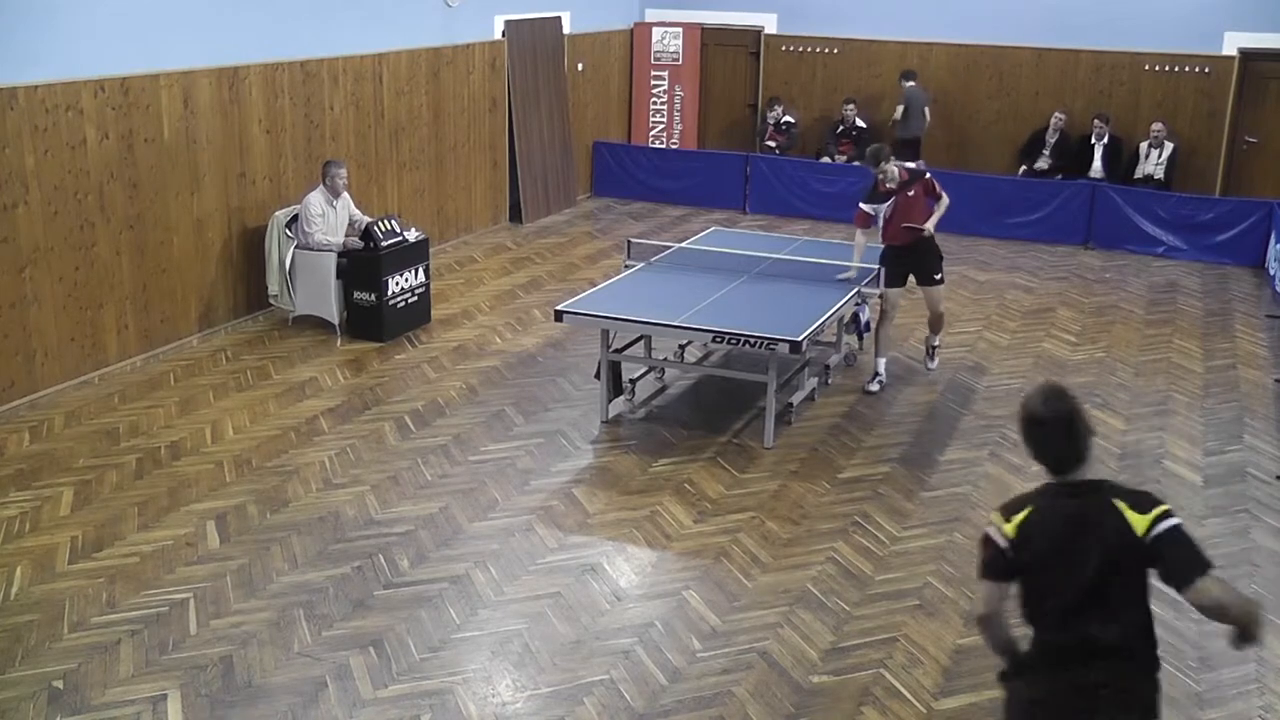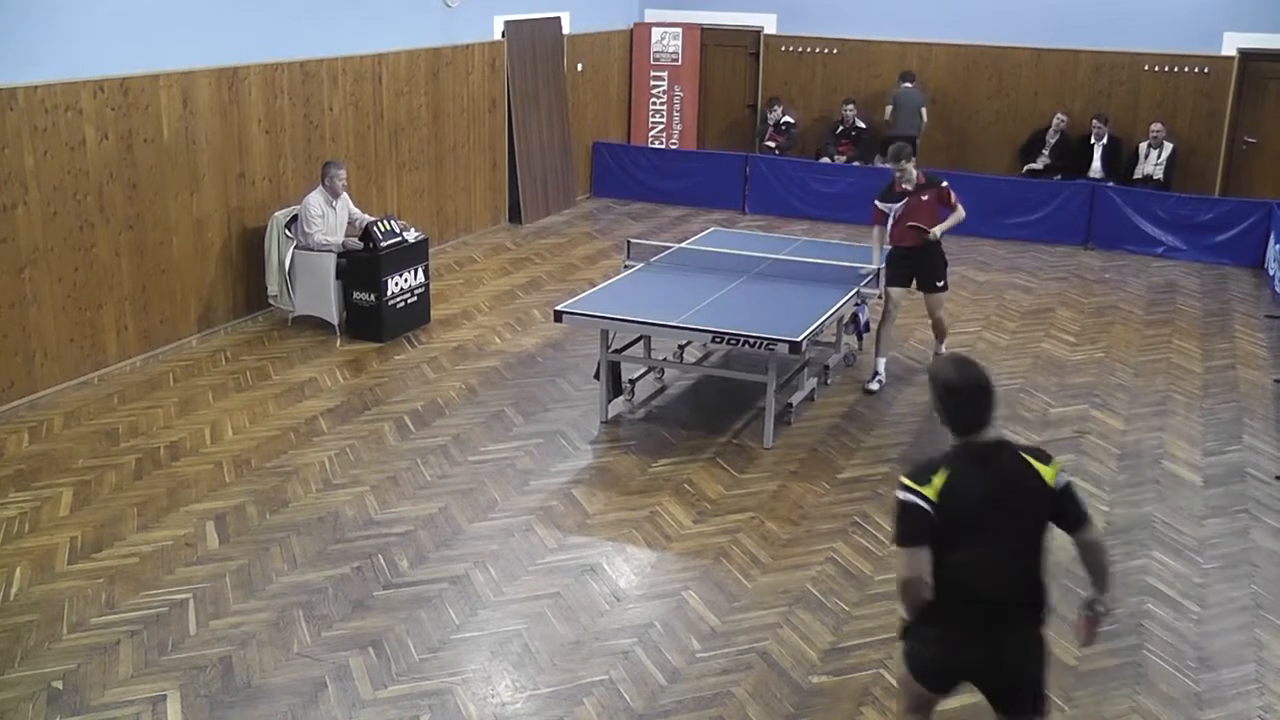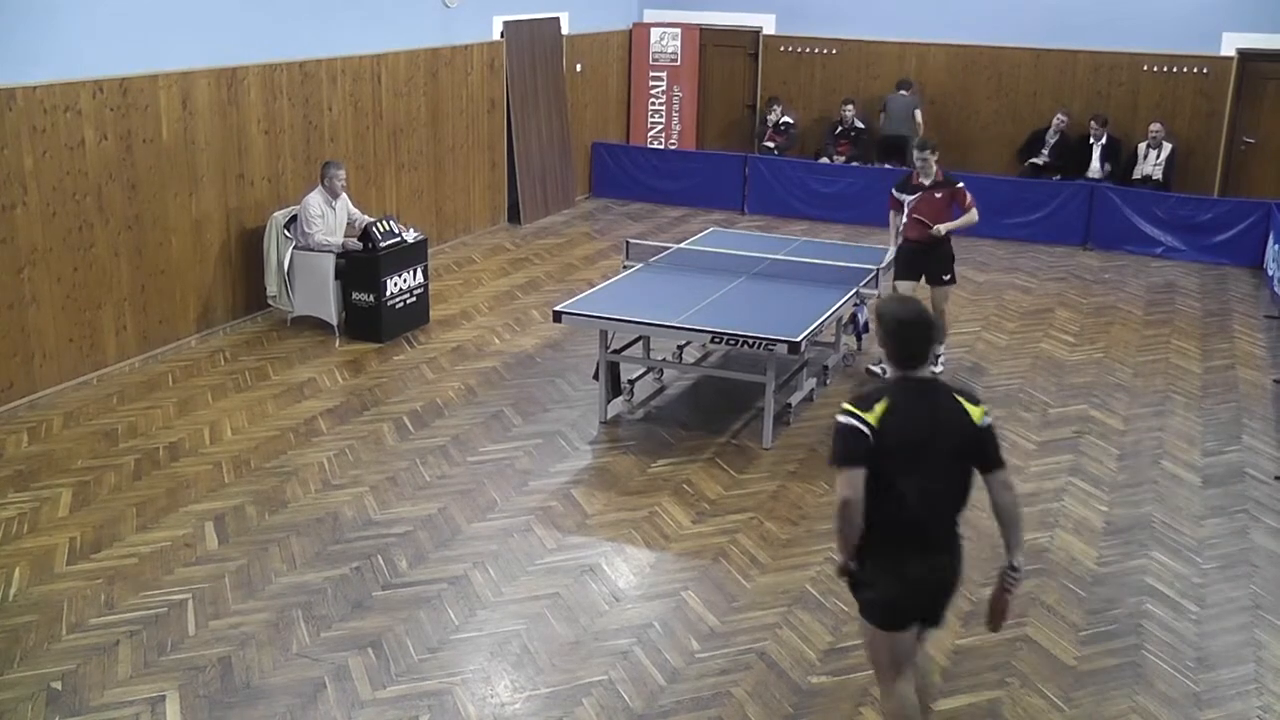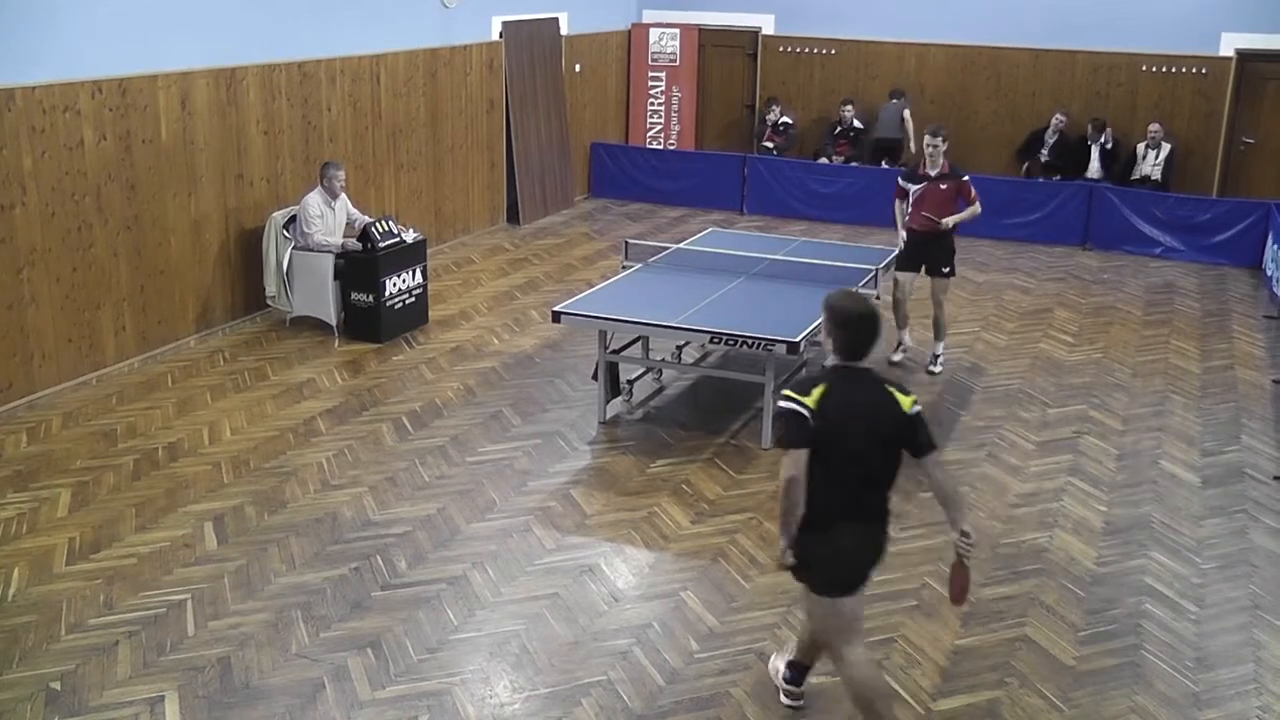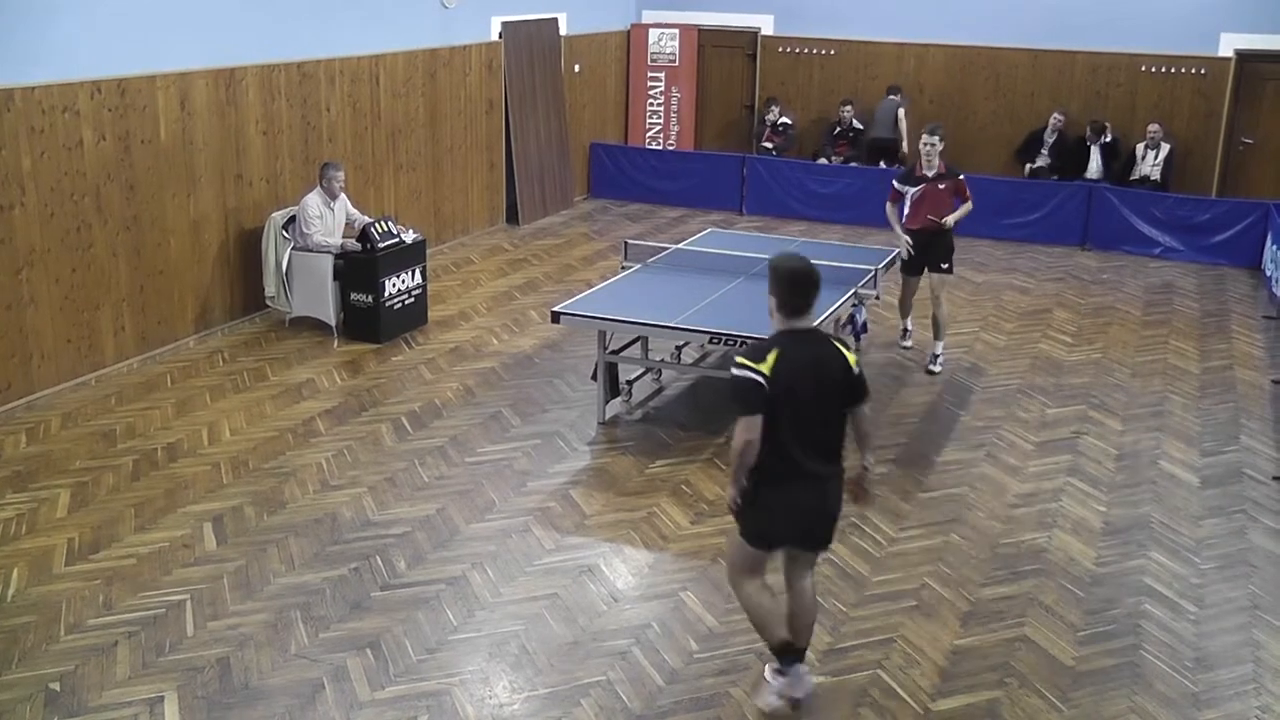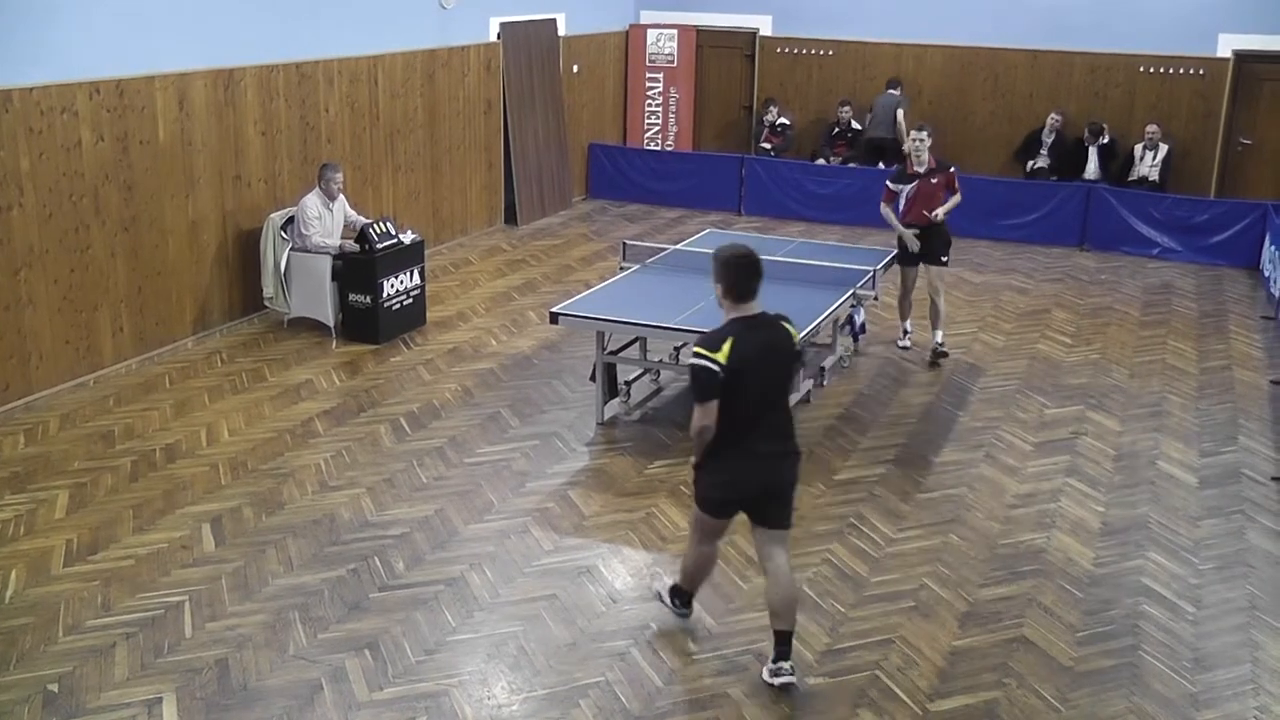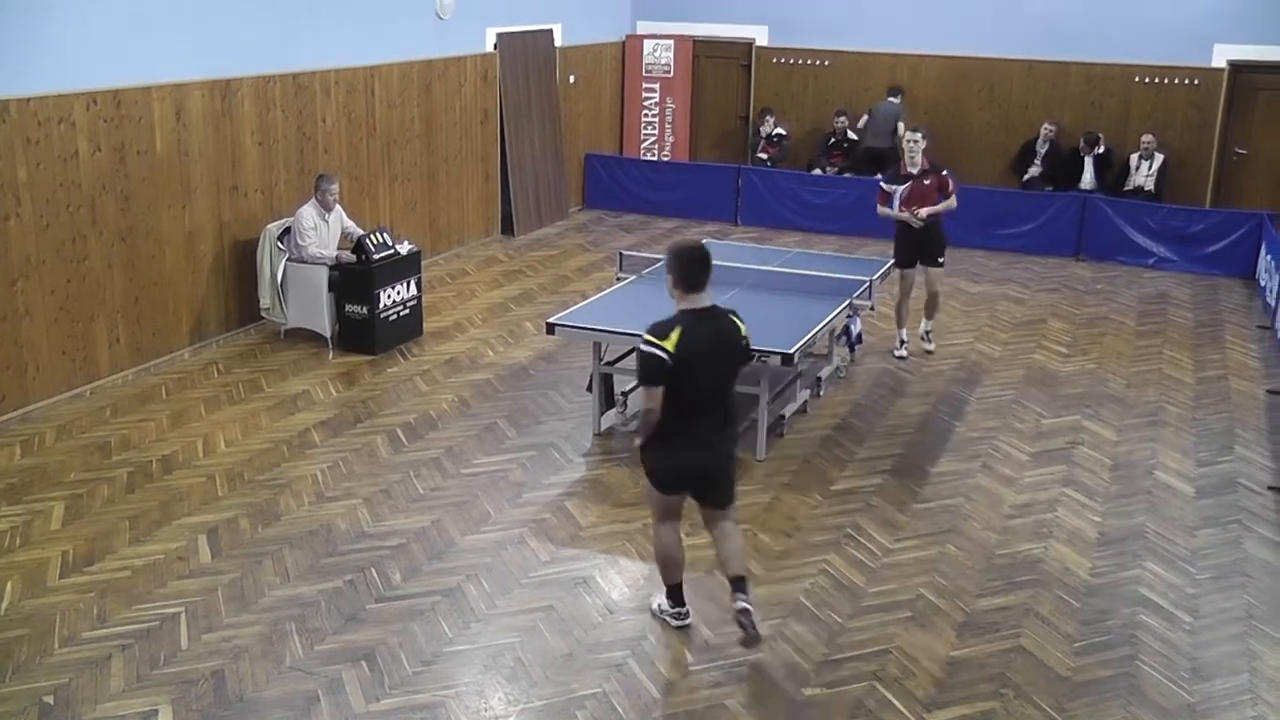
dt=0.2s
person 1, frame 1
left shoulder: (1013, 520)
right shoulder: (1141, 512)
left elbow: (985, 612)
right elbow: (1211, 598)
left wrist: (1015, 662)
right wrist: (1248, 621)
left hip: (1046, 687)
right hip: (1126, 692)
person 1, frame 2
left shoulder: (922, 484)
right shoulder: (1040, 467)
left elbow: (911, 578)
right elbow: (1090, 542)
left wrist: (919, 619)
right wrist: (1099, 594)
left hip: (946, 631)
right hip: (1020, 635)
person 1, frame 3
left shoulder: (862, 412)
right shoulder: (967, 409)
left elbow: (850, 497)
right elbow: (1001, 486)
left wrist: (846, 549)
right wrist: (1012, 554)
left hip: (887, 561)
right hip: (943, 562)
left knee: (895, 678)
right knee: (905, 649)
person 1, frame 4
left shoulder: (801, 396)
right shoulder: (897, 398)
left elbow: (792, 476)
right elbow: (935, 467)
left wrist: (786, 535)
right wrist: (959, 524)
left hip: (825, 533)
right hip: (871, 531)
left knee: (844, 648)
right knee: (829, 612)
right ankle: (794, 676)
person 1, frame 5
left shoulder: (755, 361)
right shoulder: (841, 352)
left elbow: (747, 440)
right elbow: (860, 416)
left wrist: (736, 487)
right wrist: (865, 462)
left hip: (773, 492)
right hip: (824, 491)
left knee: (744, 574)
right knee: (801, 576)
left ankle: (788, 668)
right ankle: (792, 666)
person 1, frame 6
left shoulder: (712, 349)
right shoulder: (785, 331)
left elbow: (704, 424)
left wrist: (697, 456)
left hip: (725, 468)
right hip: (780, 463)
left knee: (704, 537)
right knee: (776, 554)
left ankle: (680, 597)
right ankle: (782, 661)
person 1, frame 7
left shoulder: (660, 337)
right shoulder: (734, 325)
left elbow: (651, 407)
left wrist: (643, 438)
left hip: (672, 449)
right hip: (719, 446)
left knee: (666, 521)
right knee: (722, 523)
left ankle: (675, 604)
right ankle: (741, 597)
person 2, frame 1
left shoulder: (919, 178)
right shoulder: (872, 194)
left elbow: (943, 200)
right elbow: (862, 232)
left wrist: (932, 221)
right wrist: (855, 267)
left hip: (924, 248)
right hip: (893, 252)
left knee: (937, 310)
right knee: (887, 312)
left ankle: (933, 343)
right ankle: (880, 372)
person 2, frame 2
left shoulder: (936, 185)
right shoulder: (887, 194)
left elbow: (960, 213)
right elbow: (879, 227)
left wrist: (940, 228)
left hip: (929, 253)
right hip: (899, 254)
left knee: (936, 314)
right knee: (889, 312)
left ankle: (940, 351)
right ankle: (879, 372)
person 2, frame 3
left shoulder: (952, 185)
right shoulder: (903, 184)
left elbow: (973, 216)
right elbow: (894, 213)
left wrist: (946, 227)
right wrist: (894, 243)
left hip: (938, 250)
right hip: (909, 247)
left knee: (939, 308)
left ankle: (938, 353)
right ankle: (886, 362)
person 2, frame 4
left shoulder: (957, 178)
right shoulder: (910, 174)
left elbow: (976, 208)
right elbow: (900, 201)
left wrist: (954, 219)
right wrist: (900, 229)
left hip: (941, 241)
right hip: (913, 239)
left knee: (938, 301)
right knee: (899, 296)
left ankle: (938, 353)
right ankle: (903, 340)
person 2, frame 5
left shoulder: (953, 177)
right shoulder: (906, 176)
left elbow: (968, 204)
right elbow: (891, 207)
left wrist: (954, 217)
right wrist: (900, 235)
left hip: (940, 239)
right hip: (913, 240)
left knee: (937, 297)
right knee: (907, 294)
left ankle: (937, 352)
right ankle: (906, 326)
person 2, frame 6
left shoulder: (944, 170)
right shoulder: (898, 175)
left elbow: (957, 196)
right elbow: (885, 208)
left wrist: (943, 209)
right wrist: (902, 231)
left hip: (936, 232)
right hip: (910, 234)
left knee: (935, 289)
right knee: (907, 287)
left ankle: (938, 342)
right ankle: (905, 329)
person 2, frame 7
left shoulder: (937, 172)
right shoulder: (892, 177)
left elbow: (952, 203)
right elbow: (880, 209)
left wrist: (928, 210)
right wrist: (902, 215)
left hip: (932, 233)
right hip: (906, 234)
left knee: (934, 291)
right knee: (905, 290)
left ankle: (927, 329)
right ankle: (902, 339)
